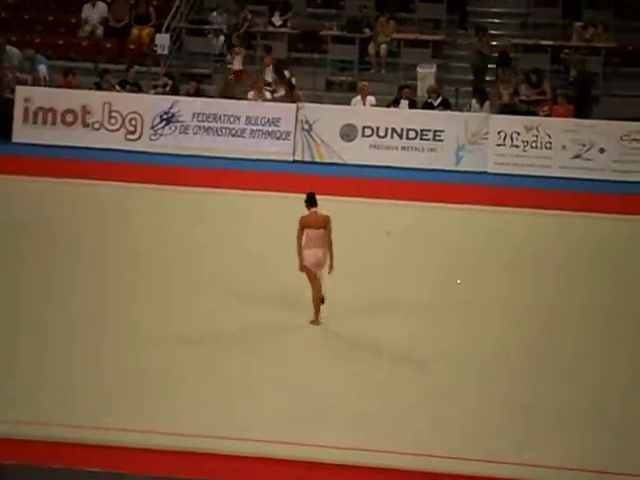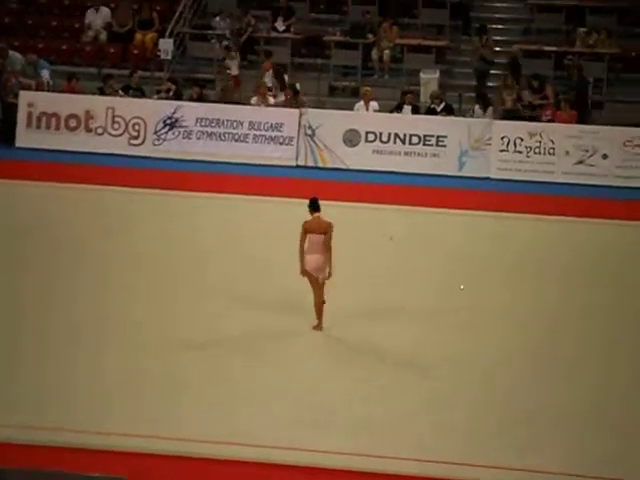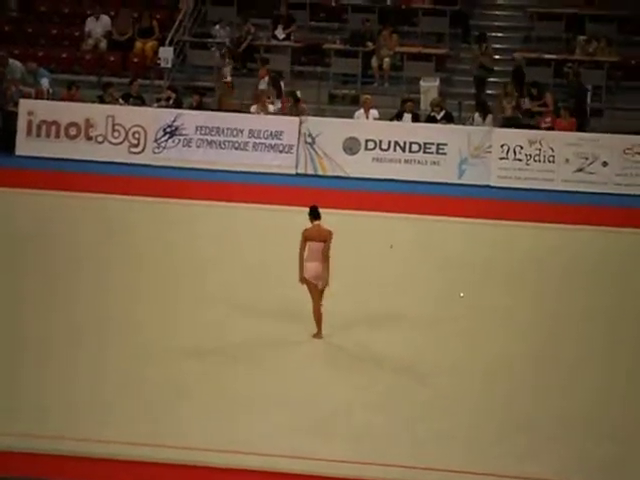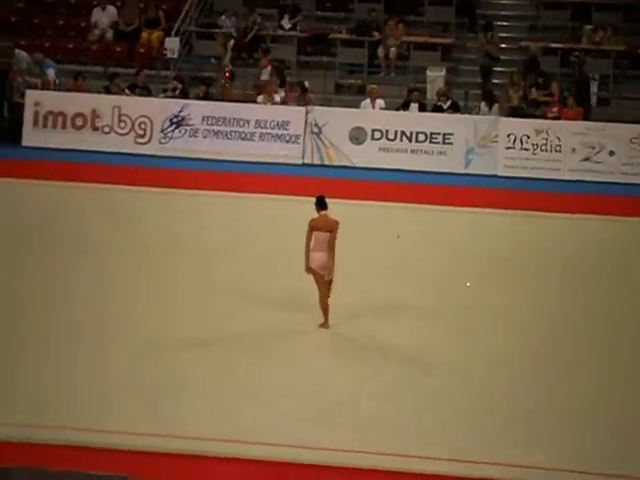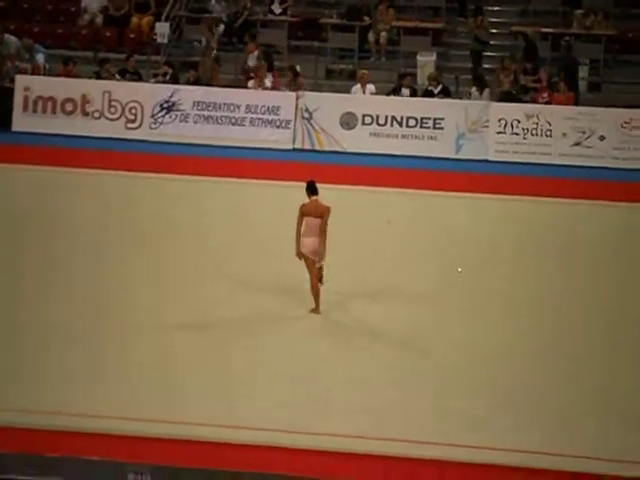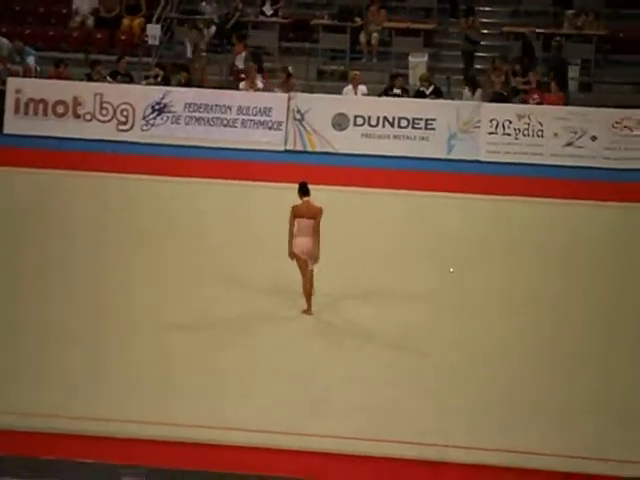
dt=0.1s
person 1, frame 1
left shoulder: (303, 220)
right shoulder: (326, 219)
left elbow: (299, 241)
right elbow: (328, 240)
left wrist: (300, 260)
right wrist: (331, 261)
left hip: (309, 254)
right hip: (322, 253)
left knee: (314, 286)
right knee: (318, 275)
left ankle: (316, 318)
right ankle: (321, 294)
person 1, frame 2
left shoulder: (306, 224)
right shoulder: (328, 225)
left elbow: (301, 246)
right elbow: (328, 246)
left wrist: (302, 265)
right wrist: (330, 267)
left hip: (310, 259)
right hip: (322, 259)
left knee: (316, 292)
right knee: (322, 277)
left ankle: (319, 323)
right ankle: (322, 297)
person 1, frame 3
left shoulder: (306, 232)
right shoulder: (328, 233)
left elbow: (301, 253)
right elbow: (326, 255)
left wrist: (301, 273)
right wrist: (327, 275)
left hip: (309, 267)
right hip: (321, 267)
left knee: (315, 300)
right knee: (322, 284)
left ankle: (319, 332)
right ankle: (320, 301)
person 1, frame 4
left shoulder: (312, 222)
right shoulder: (334, 223)
left elbow: (308, 243)
right elbow: (332, 244)
left wrist: (306, 263)
right wrist: (332, 264)
left hip: (315, 257)
right hip: (327, 257)
left knee: (322, 290)
right knee: (329, 274)
left ankle: (326, 321)
right ankle: (328, 290)
person 1, frame 5
left shoulder: (303, 207)
right shoulder: (326, 208)
left elbow: (298, 228)
right elbow: (323, 230)
left wrist: (297, 247)
right wrist: (323, 250)
left hip: (306, 242)
right hip: (318, 242)
left knee: (313, 276)
right knee: (320, 261)
left ankle: (317, 307)
right ankle: (320, 278)
person 1, frame 6
left shoulder: (295, 208)
right shoulder: (318, 209)
left elbow: (291, 229)
right elbow: (316, 231)
left wrist: (290, 248)
right wrist: (318, 250)
left hip: (299, 242)
right hip: (311, 243)
left knee: (305, 275)
right knee: (309, 269)
left ankle: (309, 307)
right ankle: (310, 290)
